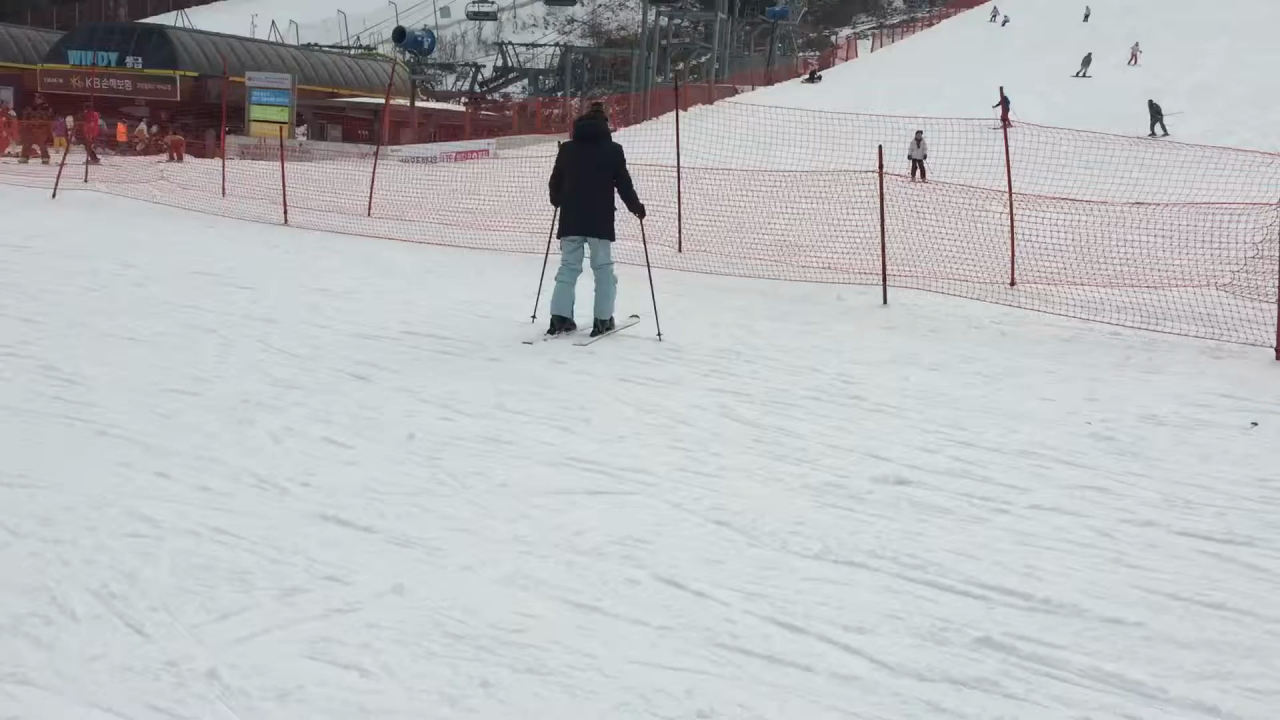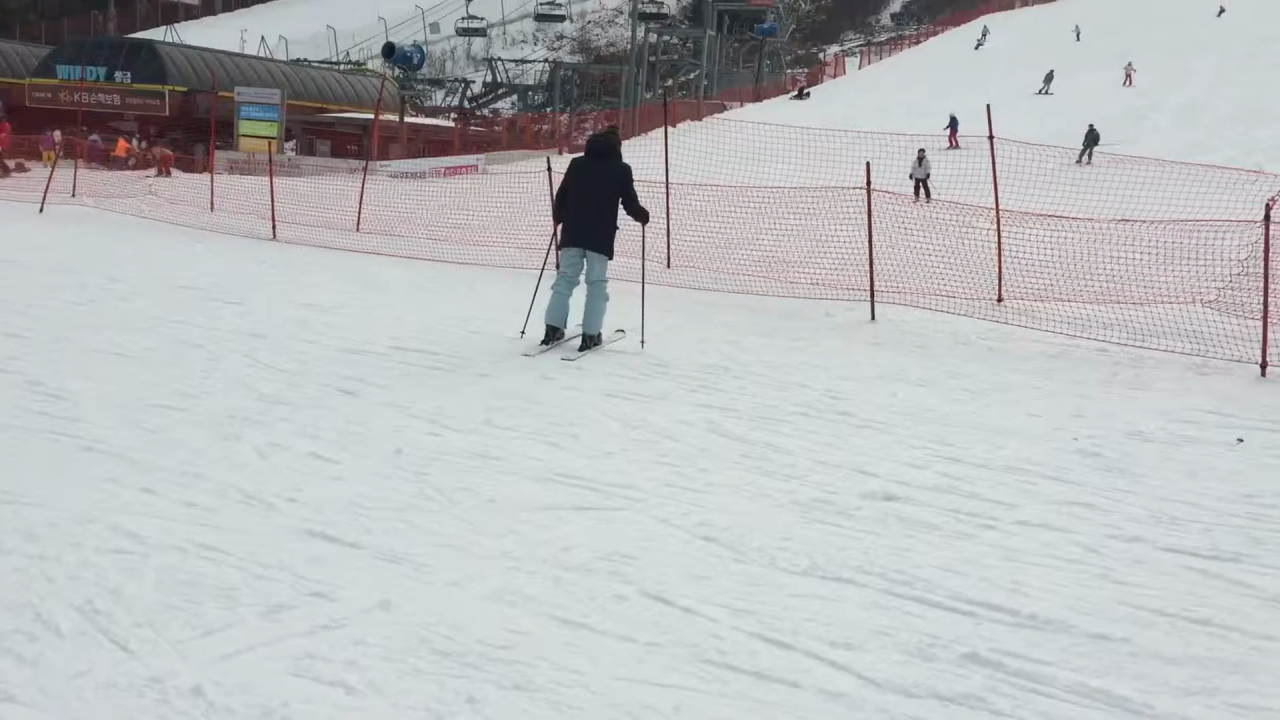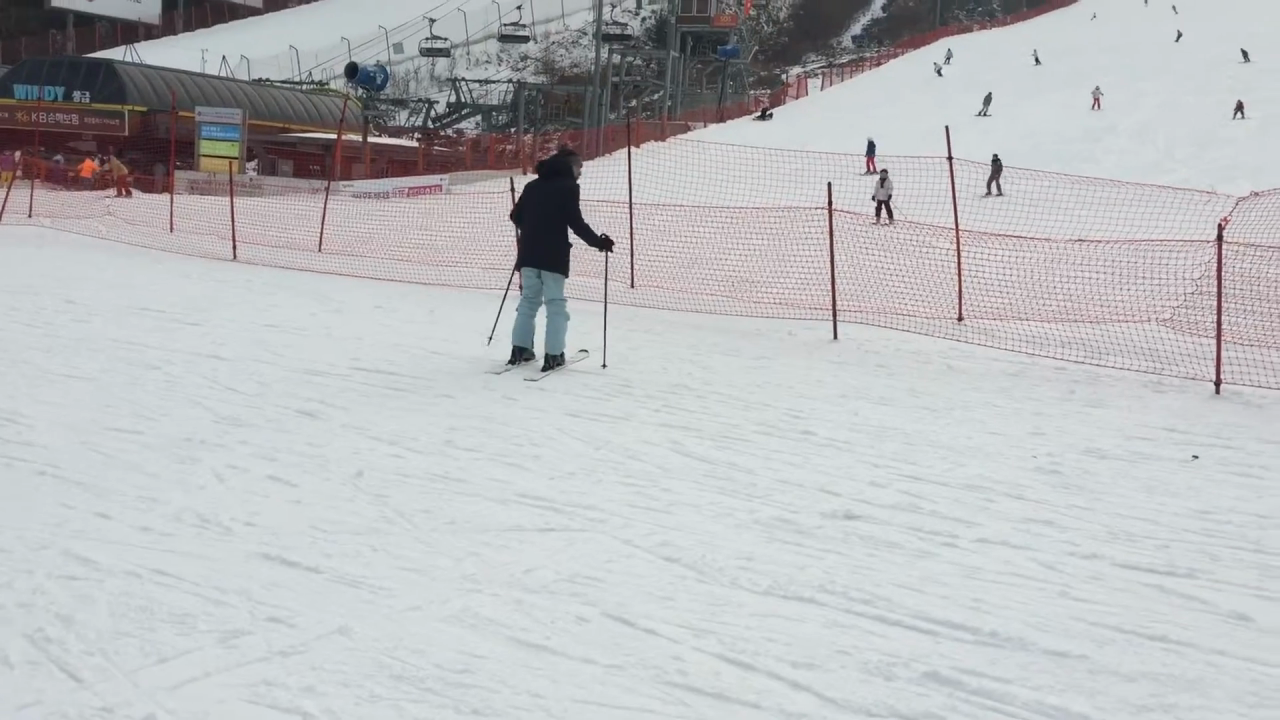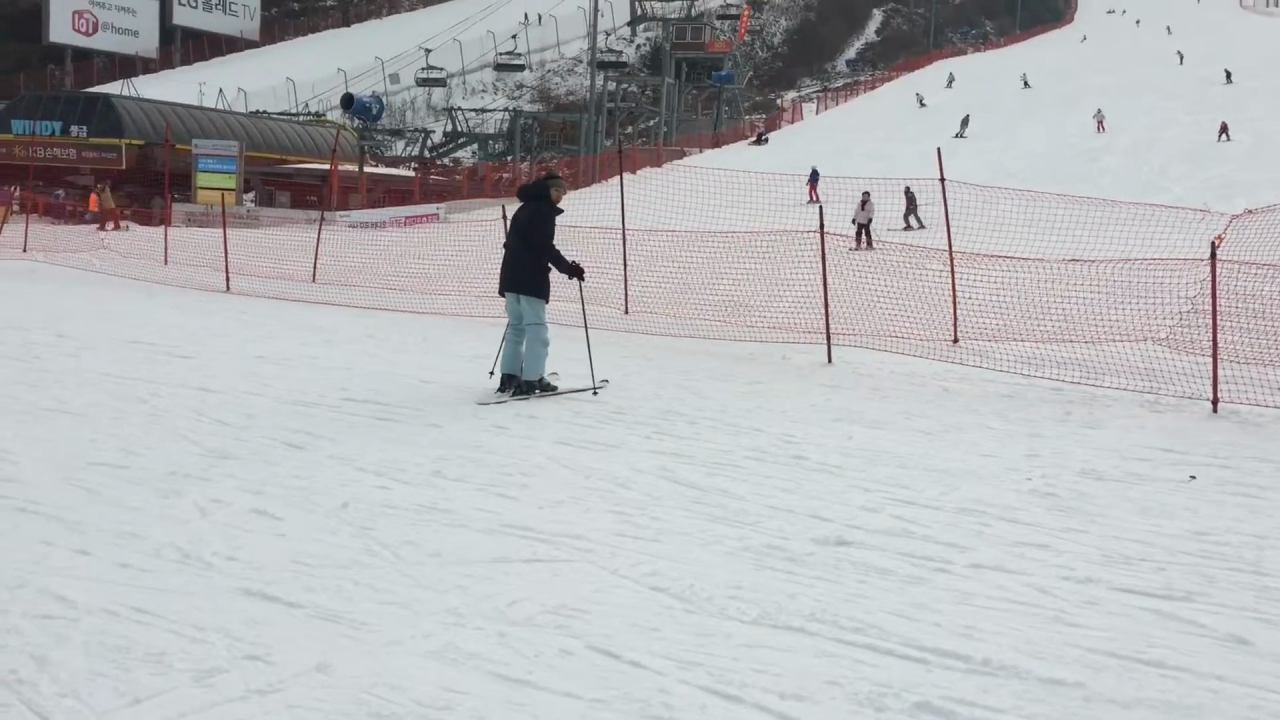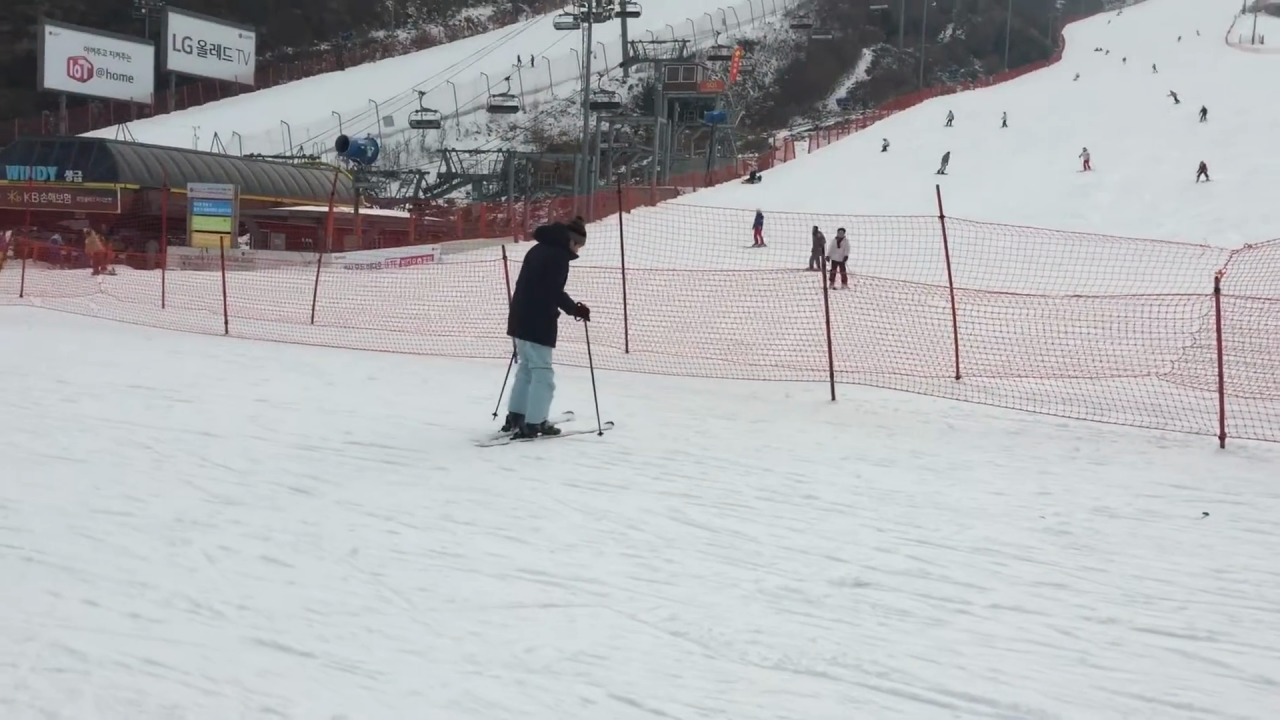
dt=0.5s
person 1, frame 1
left shoulder: (567, 148)
right shoulder: (613, 150)
left elbow: (555, 182)
right elbow: (623, 183)
left wrist: (558, 201)
right wrist: (636, 207)
left hip: (571, 217)
right hip: (600, 219)
left knee: (568, 266)
right knee: (603, 268)
left ankle: (560, 317)
right ankle: (603, 319)
person 1, frame 2
left shoulder: (577, 164)
right shoulder: (622, 169)
left elbow: (562, 195)
right elbow: (630, 202)
left wrist: (558, 218)
right wrist: (642, 216)
left hip: (573, 232)
right hip: (601, 235)
left knee: (565, 278)
right knee: (596, 283)
left ankle: (553, 328)
right ankle: (590, 334)
person 1, frame 3
left shoulder: (534, 185)
right shoulder: (568, 186)
left elbow: (516, 214)
right elbow: (575, 222)
right wrist: (598, 242)
left hip: (529, 251)
right hip: (553, 252)
left knee: (529, 299)
right knee: (555, 303)
left ankle: (520, 349)
right ankle: (553, 354)
person 1, frame 4
left shoulder: (524, 209)
right shoulder: (544, 210)
left elbow: (510, 243)
right elbow: (546, 246)
right wrist: (568, 268)
left hip: (511, 276)
right hip: (532, 278)
left knee: (516, 327)
right knee: (536, 330)
left ankle: (509, 376)
right ankle: (531, 380)
person 1, frame 5
left shoulder: (537, 249)
right shoulder: (559, 255)
right elbow: (555, 291)
right wrist: (575, 309)
left hip: (521, 317)
right hip: (539, 321)
left knee: (526, 368)
right knee: (542, 371)
left ankle: (516, 416)
right ankle: (534, 422)
